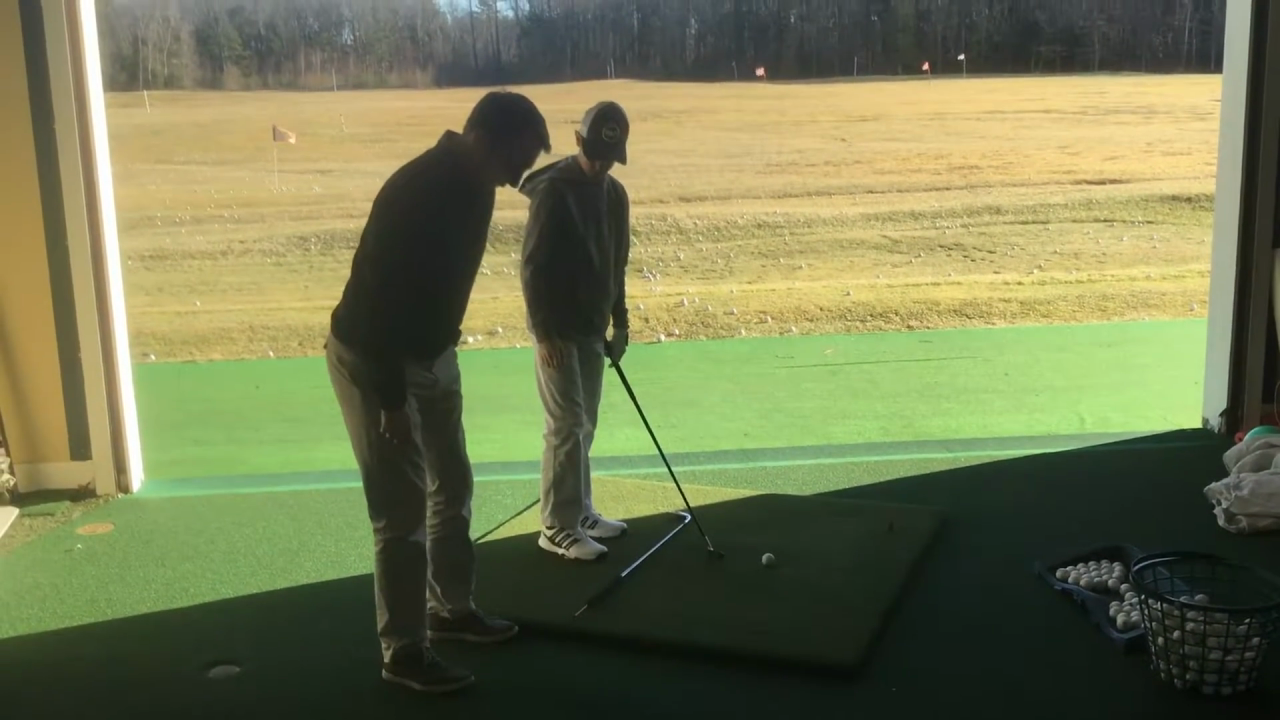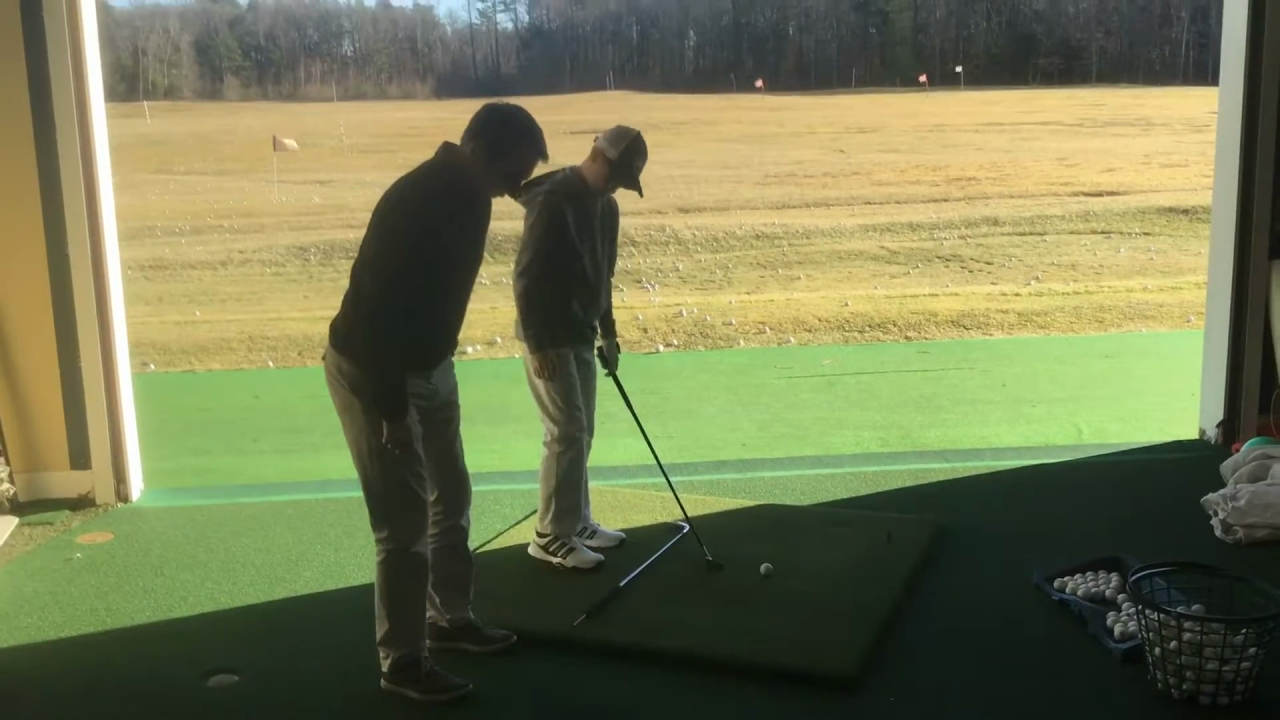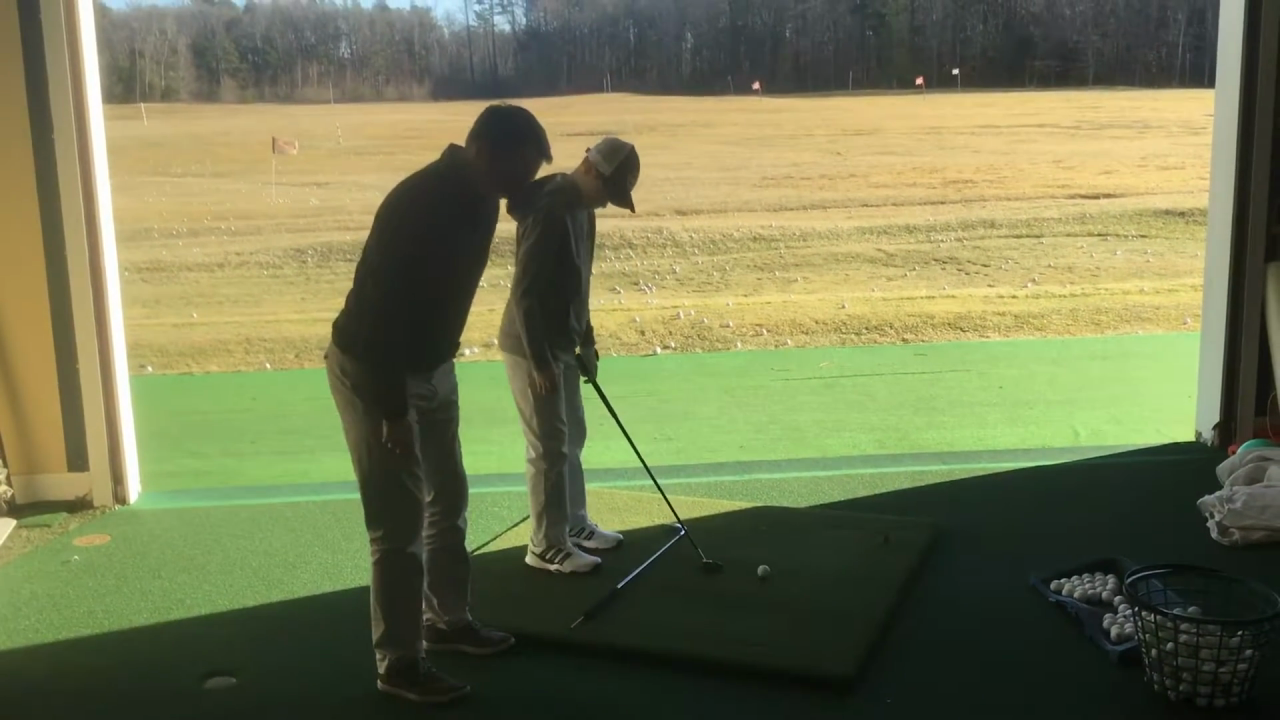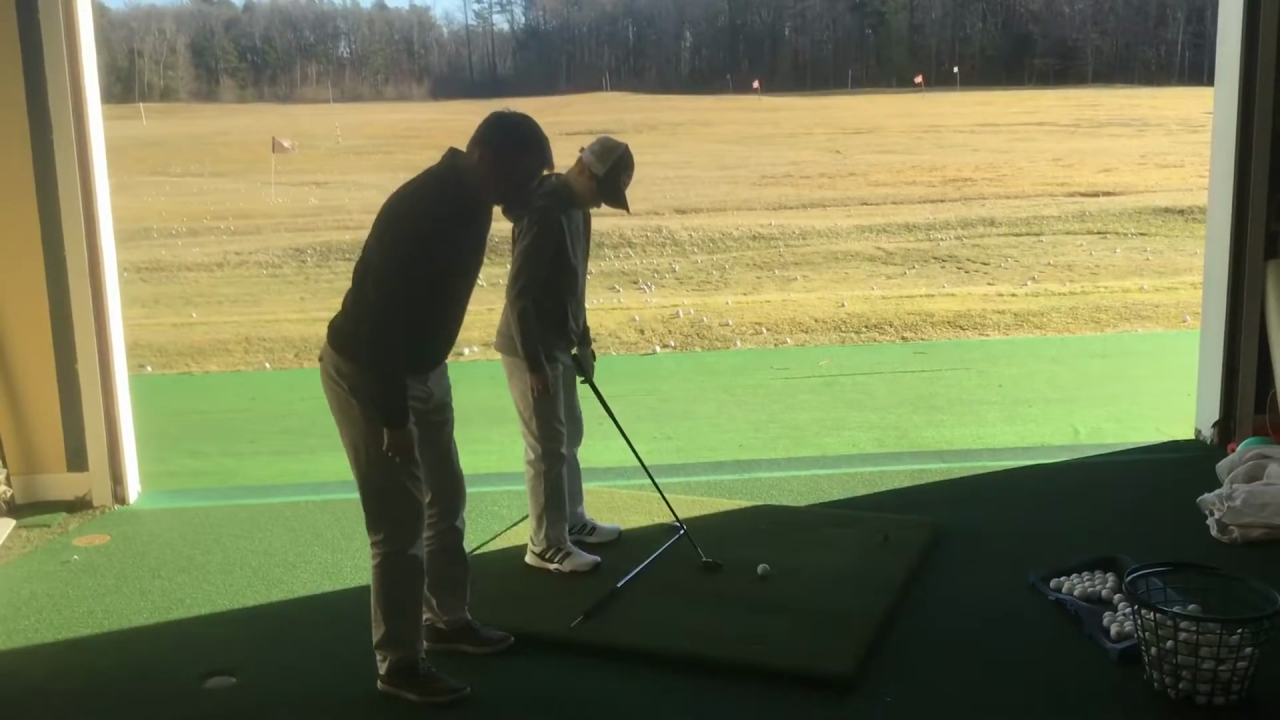
dt=0.4s
person 1, frame 1
left shoulder: (472, 188)
right shoulder: (415, 194)
right elbow: (377, 299)
right wrist: (391, 399)
left hip: (432, 355)
right hip: (374, 359)
left knee: (451, 487)
right knee: (403, 507)
left ankle: (451, 608)
right ankle: (403, 650)
person 1, frame 2
left shoulder: (469, 198)
right shoulder: (413, 205)
right elbow: (377, 311)
right wrist: (392, 410)
left hip: (429, 365)
right hip: (372, 370)
left knee: (450, 496)
right knee: (405, 517)
left ankle: (450, 618)
right ankle: (402, 659)
person 1, frame 3
left shoulder: (476, 201)
right shoulder: (418, 205)
right elbow: (380, 308)
right wrist: (392, 410)
left hip: (430, 366)
right hip: (373, 369)
left knee: (447, 498)
right knee: (400, 518)
left ankle: (446, 620)
right ankle: (398, 661)
person 1, frame 4
left shoulder: (469, 203)
right shoulder: (421, 211)
right elbow: (381, 319)
right wrist: (393, 418)
left hip: (421, 367)
right hip: (367, 372)
left knee: (444, 498)
right knee: (400, 519)
left ankle: (446, 619)
right ankle: (399, 661)
person 2, frame 1
left shoulder: (615, 194)
right shoulder: (553, 191)
right elbow: (534, 268)
left wrist: (619, 321)
right wrist: (544, 333)
left hip: (593, 328)
right hip: (559, 330)
left knee: (584, 425)
right knee: (566, 426)
left ankle: (580, 512)
right ankle: (557, 527)
person 2, frame 2
left shoulder: (606, 207)
right shoulder: (551, 202)
right elbow: (526, 278)
left wrist: (608, 332)
right wrist: (537, 344)
left hip: (580, 336)
right hip: (549, 339)
left knee: (581, 433)
right knee: (566, 432)
left ankle: (577, 522)
right ankle: (551, 536)
person 2, frame 3
left shoulder: (581, 210)
right shoulder: (548, 214)
right elbow: (526, 294)
left wrist: (586, 341)
right wrist: (540, 361)
left hip: (561, 345)
right hip: (533, 349)
left knee: (571, 437)
right knee: (549, 446)
left ankle: (573, 525)
right ankle: (547, 545)
person 2, frame 4
left shoulder: (576, 210)
right shoulder: (543, 215)
right elbow: (521, 294)
left wrist: (583, 340)
right wrist: (534, 362)
left hip: (558, 345)
right hip: (531, 350)
left knee: (568, 435)
right knee: (548, 446)
left ankle: (572, 521)
right ankle: (547, 544)
